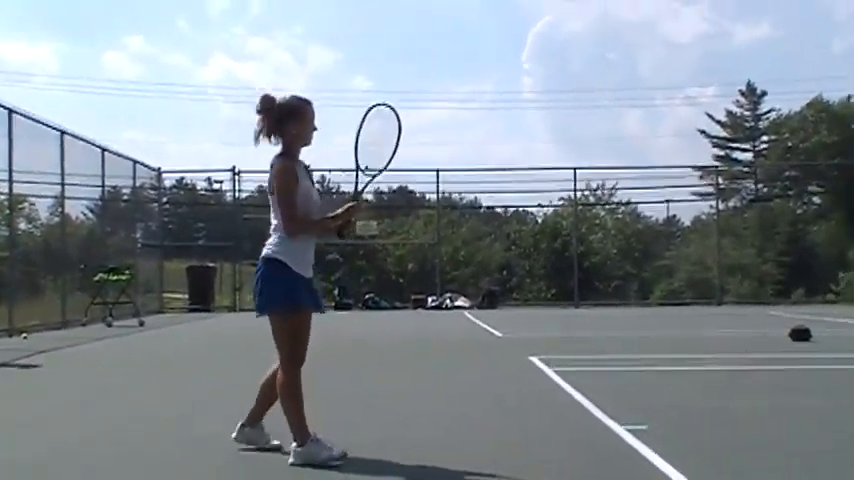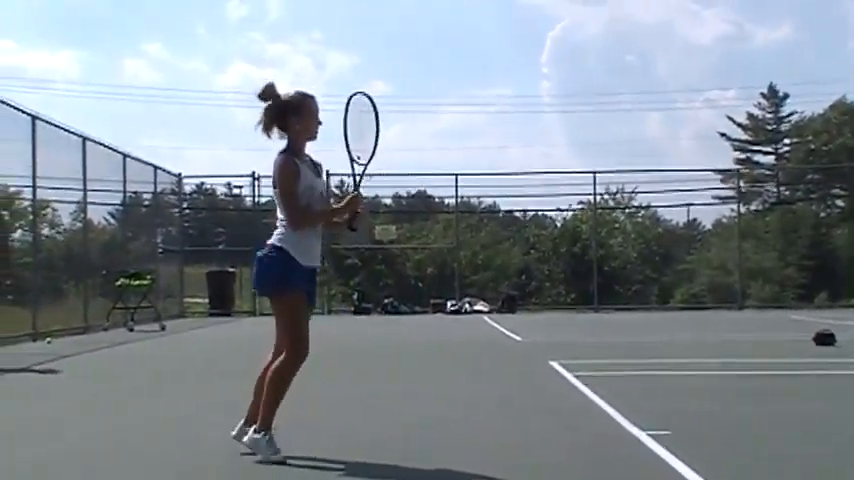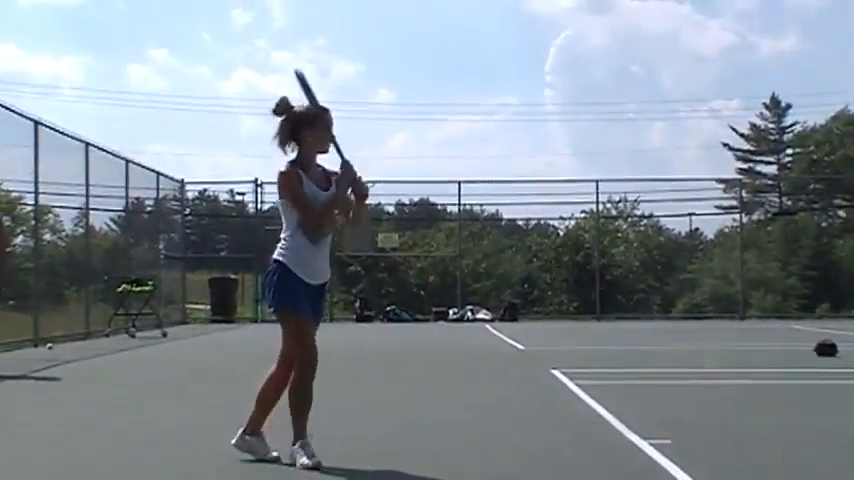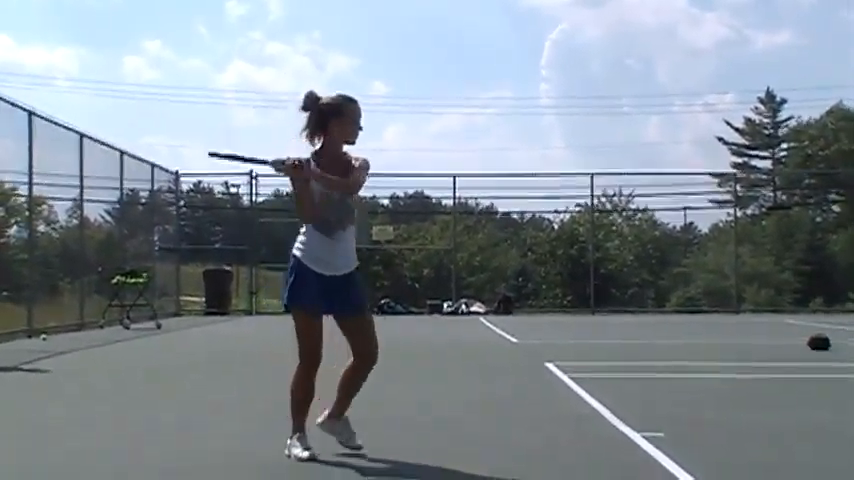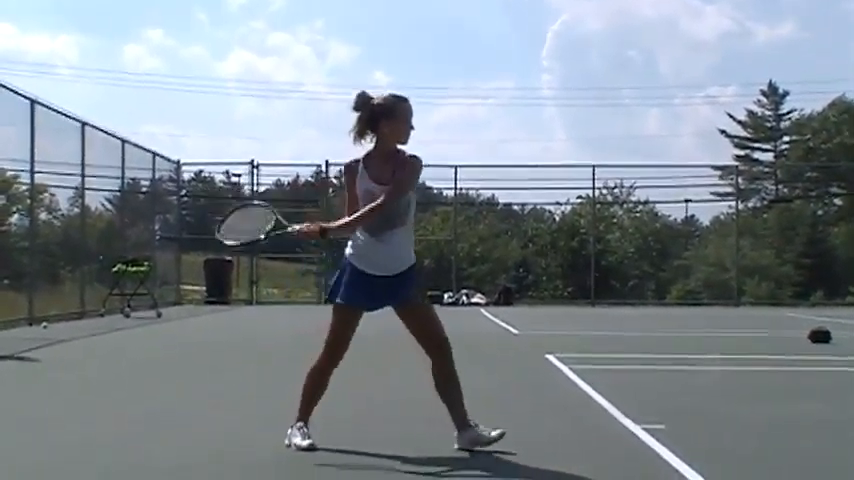
dt=0.3s
person 1, frame 1
left shoulder: (301, 169)
right shoulder: (284, 169)
right elbow: (292, 226)
left wrist: (335, 221)
right wrist: (336, 218)
left hip: (297, 272)
right hip: (281, 270)
left knee: (292, 359)
right knee: (292, 359)
left ankle: (250, 426)
right ankle: (303, 442)
person 1, frame 2
left shoulder: (313, 166)
right shoulder: (287, 164)
right elbow: (296, 220)
left wrist: (342, 214)
right wrist: (339, 209)
left hip: (304, 263)
right hip: (284, 260)
left knee: (286, 351)
right knee: (296, 350)
left ankle: (250, 426)
right ankle: (260, 429)
person 1, frame 3
left shoulder: (330, 175)
right shoulder: (289, 176)
left elbow: (354, 214)
right elbow: (316, 219)
left wrist: (352, 182)
right wrist: (341, 196)
left hip: (317, 279)
right hip: (289, 275)
left knee: (290, 364)
right knee: (305, 361)
left ankle: (250, 433)
right ankle: (300, 441)
person 1, frame 4
left shoulder: (356, 164)
right shoulder: (302, 167)
left elbow: (349, 188)
right elbow: (307, 212)
left wrist: (313, 175)
right wrist: (301, 177)
left hip: (344, 272)
right hip: (309, 269)
left knee: (367, 354)
right knee: (310, 359)
left ankle: (335, 416)
right ankle: (297, 435)
person 1, frame 5
left shoulder: (412, 165)
right shoulder: (355, 169)
left elbow: (383, 205)
right elbow: (352, 218)
left wrist: (331, 228)
right wrist: (326, 230)
left hip: (401, 272)
right hip: (359, 269)
left knee: (440, 347)
right knee: (332, 355)
left ankle: (465, 428)
right ankle: (299, 425)
